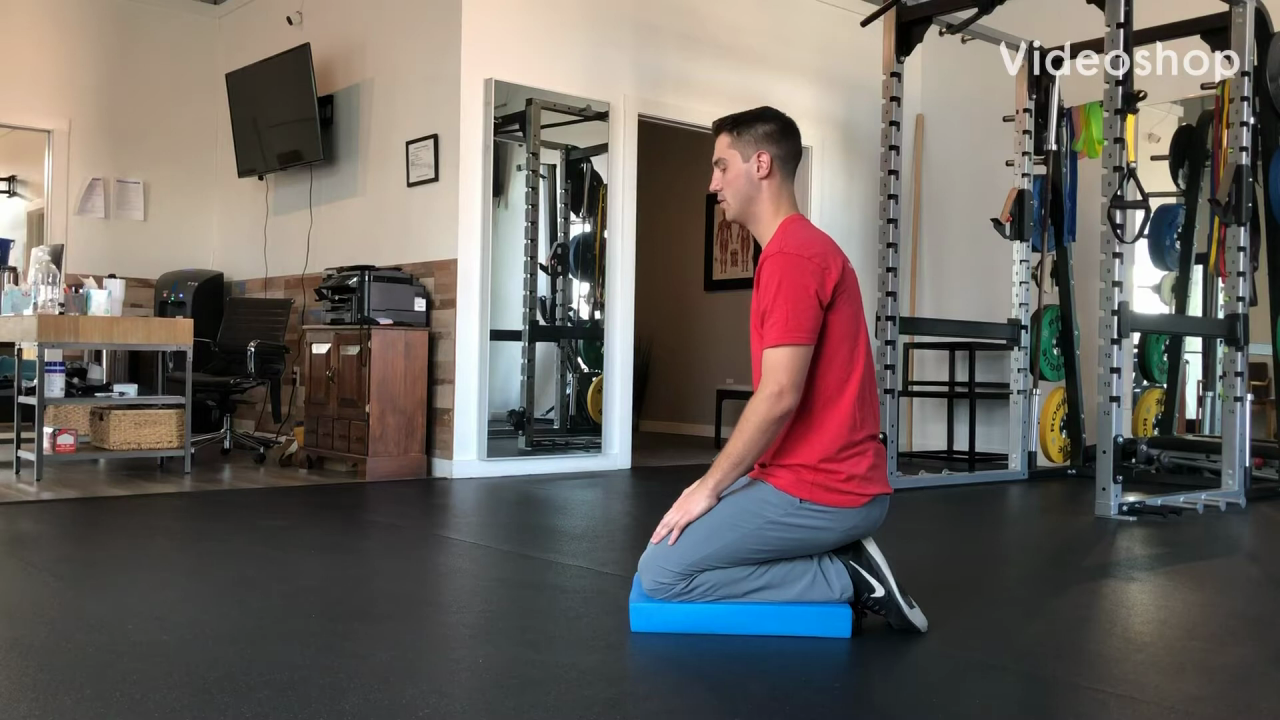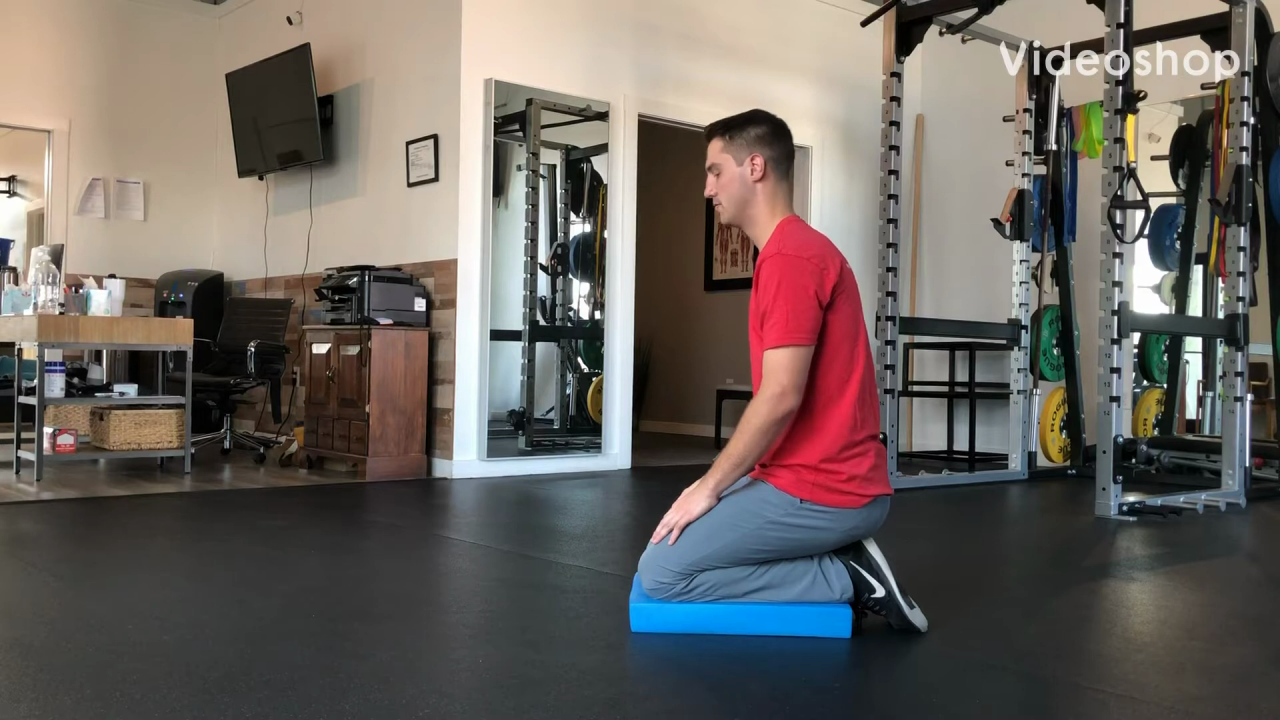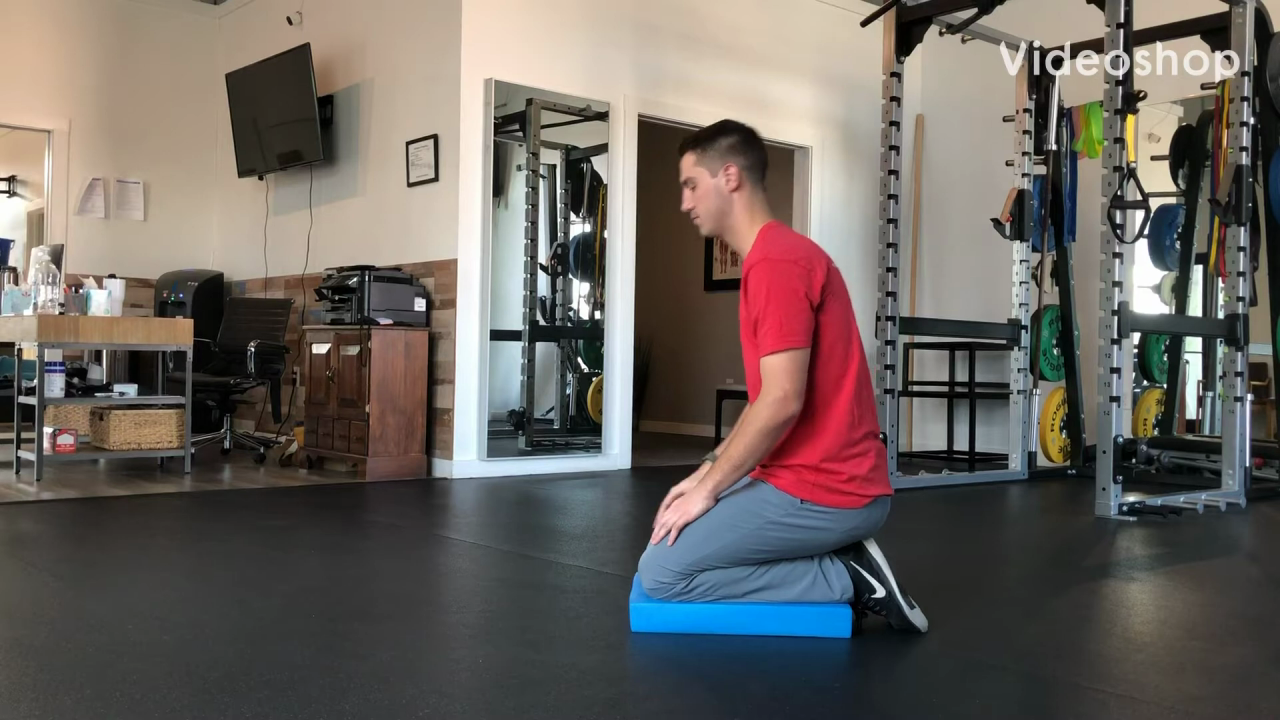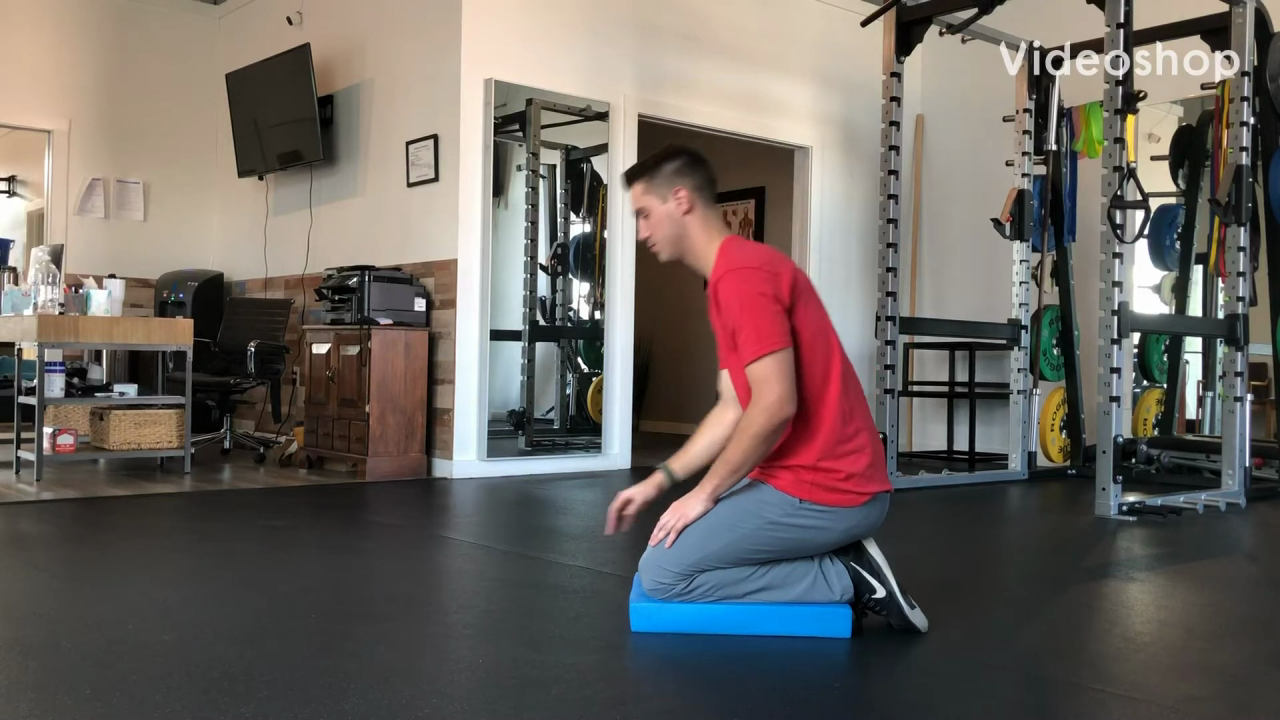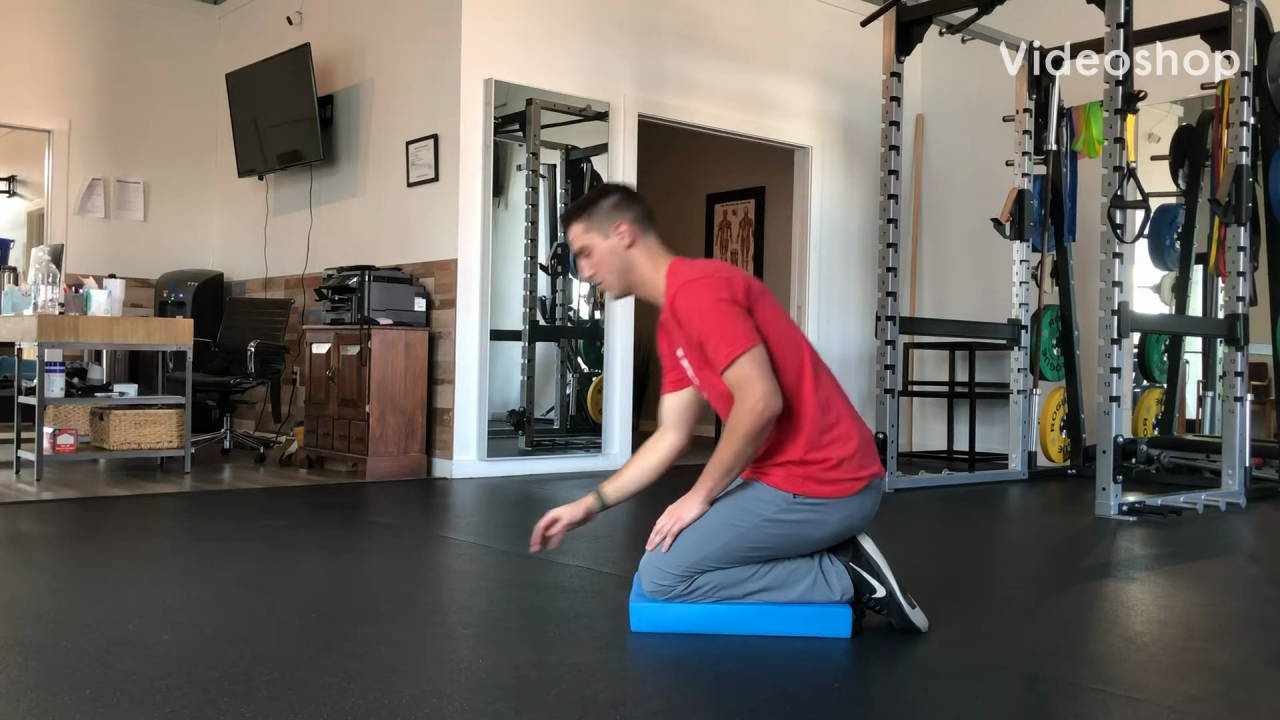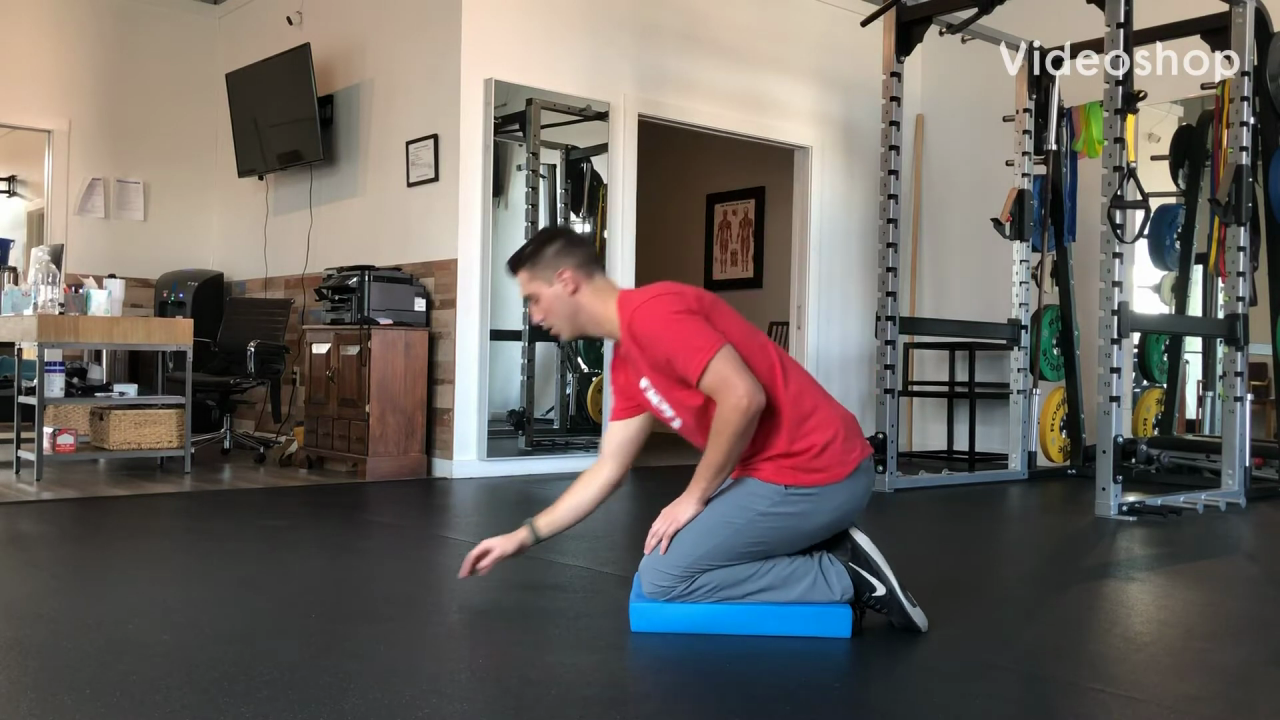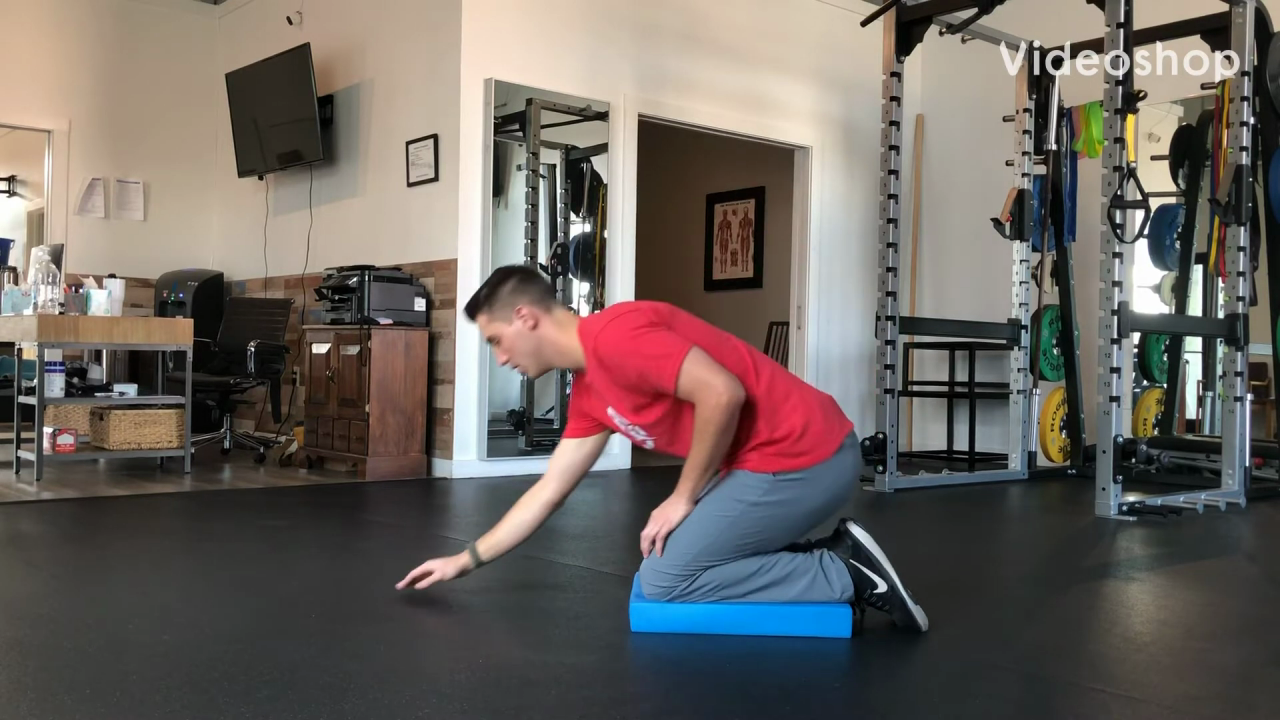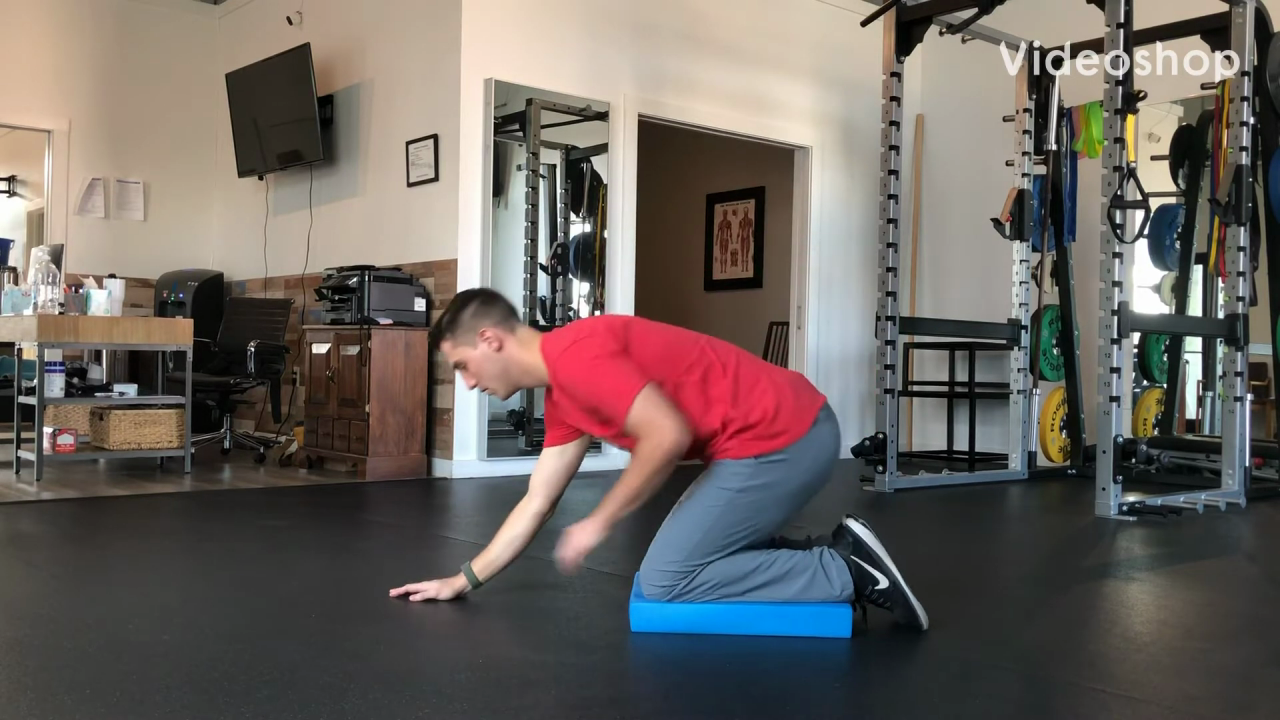
dt=0.2s
person 1, frame 1
left shoulder: (791, 257)
right shoulder: (800, 249)
left elbow: (779, 398)
left wrist: (709, 487)
right wrist: (716, 481)
left hip: (818, 490)
right hip: (827, 477)
left knee: (662, 572)
right knee: (684, 541)
left ankle: (844, 579)
right ankle: (838, 562)
person 1, frame 2
left shoulder: (789, 258)
right shoulder: (794, 250)
left elbow: (780, 399)
left wrist: (710, 488)
right wrist: (715, 481)
left hip: (819, 491)
right hip: (827, 478)
left knee: (662, 572)
right knee: (683, 540)
left ankle: (844, 580)
right ankle: (836, 565)
person 1, frame 3
left shoulder: (775, 263)
right shoulder: (775, 256)
left elbow: (781, 404)
left wrist: (707, 489)
right wrist: (706, 477)
left hip: (822, 491)
right hip: (824, 477)
left knee: (662, 572)
right knee: (679, 541)
left ankle: (845, 580)
right ankle: (838, 563)
person 1, frame 4
left shoulder: (742, 275)
right shoulder: (730, 279)
left elbow: (776, 408)
right elbow: (733, 408)
left wrist: (704, 493)
right wrist: (660, 481)
left hip: (823, 490)
right hip: (820, 476)
left knee: (663, 573)
right knee: (674, 546)
left ankle: (844, 581)
right ankle: (835, 565)
person 1, frame 5
left shoulder: (697, 290)
right shoulder: (671, 323)
left elbow: (761, 404)
right elbow: (671, 436)
left wrist: (700, 498)
right wrist: (589, 504)
left hip: (820, 484)
right hip: (814, 474)
left knee: (663, 576)
right knee: (673, 550)
left ankle: (845, 580)
right ankle: (833, 558)
person 1, frame 6
left shoulder: (650, 311)
right shoulder: (626, 362)
left elbow: (744, 398)
right elbow: (608, 469)
left wrist: (694, 498)
right wrist: (523, 535)
left hip: (814, 472)
right hip: (810, 467)
left knee: (662, 581)
right knee: (666, 559)
left ankle: (842, 579)
right ankle: (832, 560)
person 1, frame 7
left shoulder: (613, 335)
right shoulder: (590, 388)
left elbow: (725, 395)
right elbow: (550, 489)
left wrist: (683, 499)
right wrist: (466, 560)
left hip: (803, 456)
right hip: (803, 453)
left knee: (665, 581)
right knee: (673, 555)
left ankle: (844, 575)
right ankle: (832, 557)
person 1, frame 8
left shoulder: (575, 355)
right shoulder: (560, 387)
left elbow: (665, 433)
right elbow: (537, 502)
left wrist: (602, 521)
right wrist: (464, 578)
left hip: (780, 436)
right hip: (790, 429)
left knee: (665, 582)
right knee: (687, 555)
left ankle: (844, 570)
right ankle: (834, 554)
